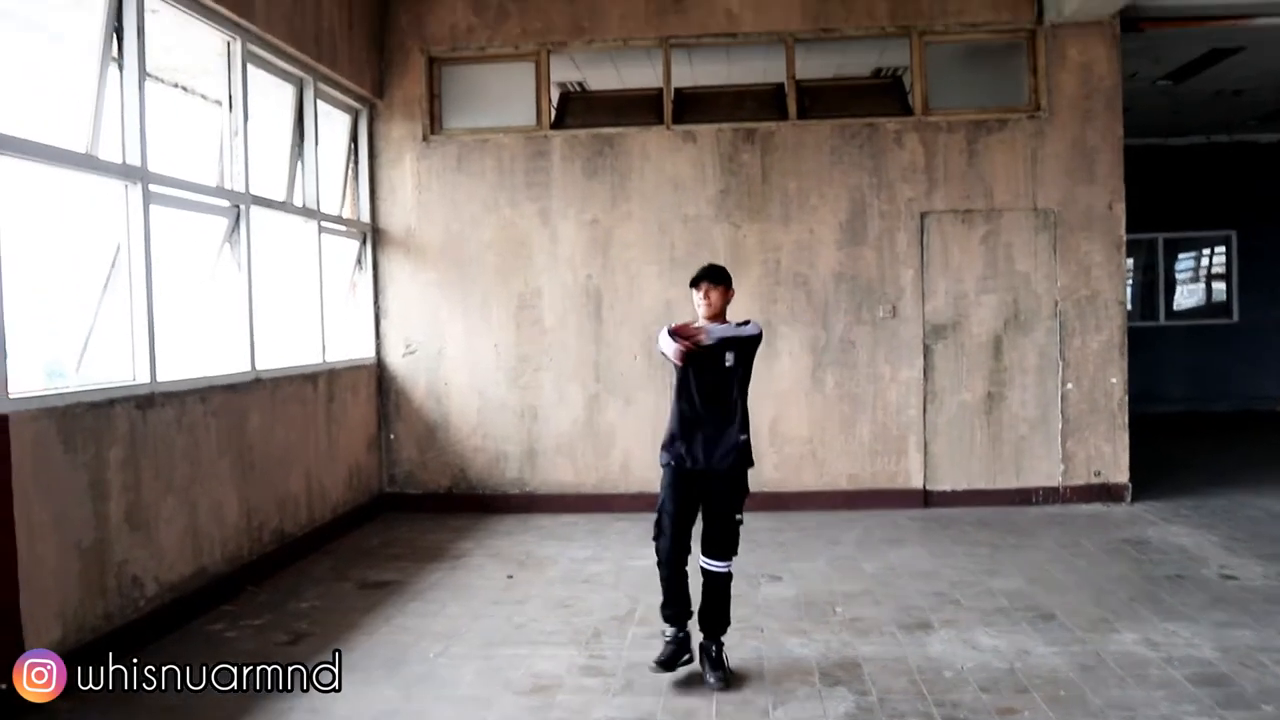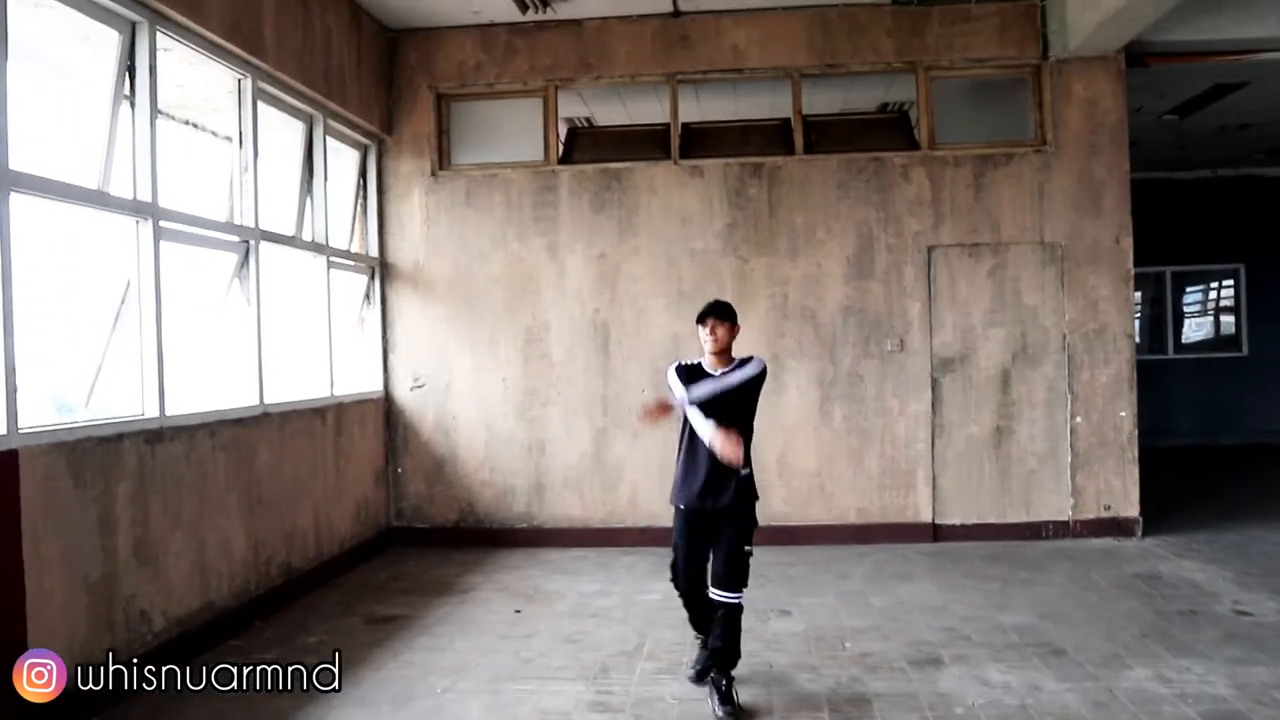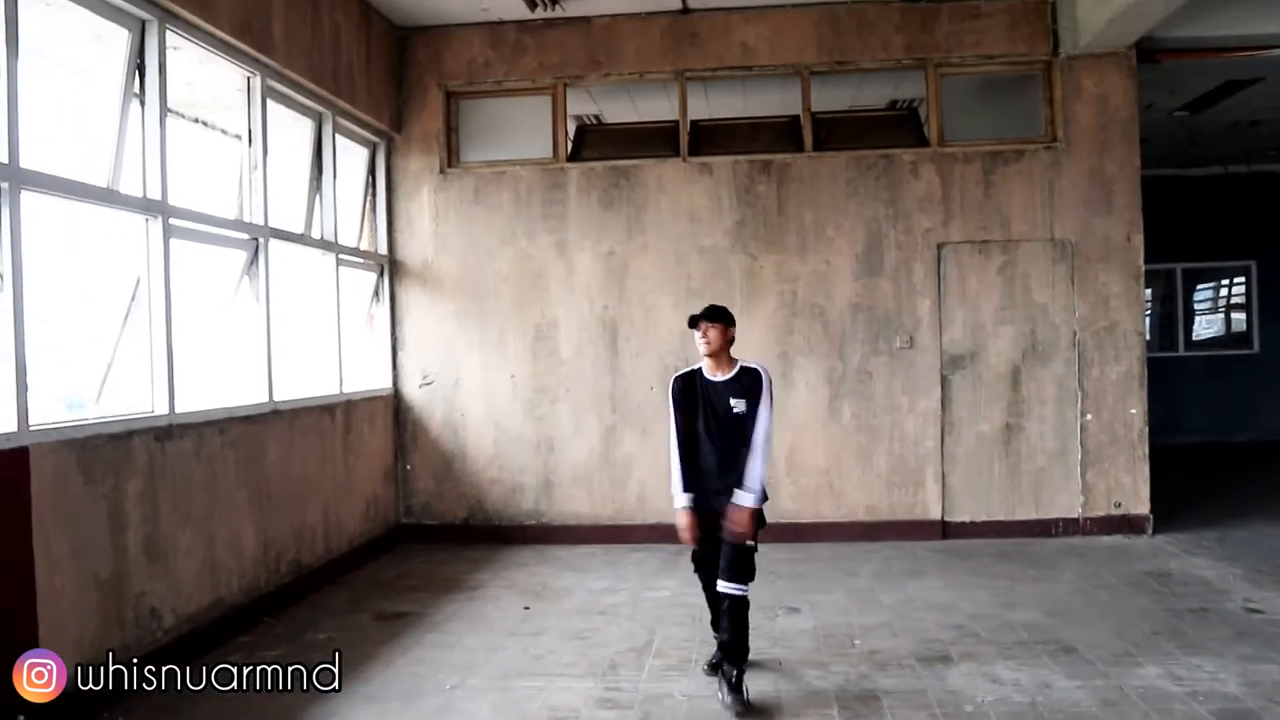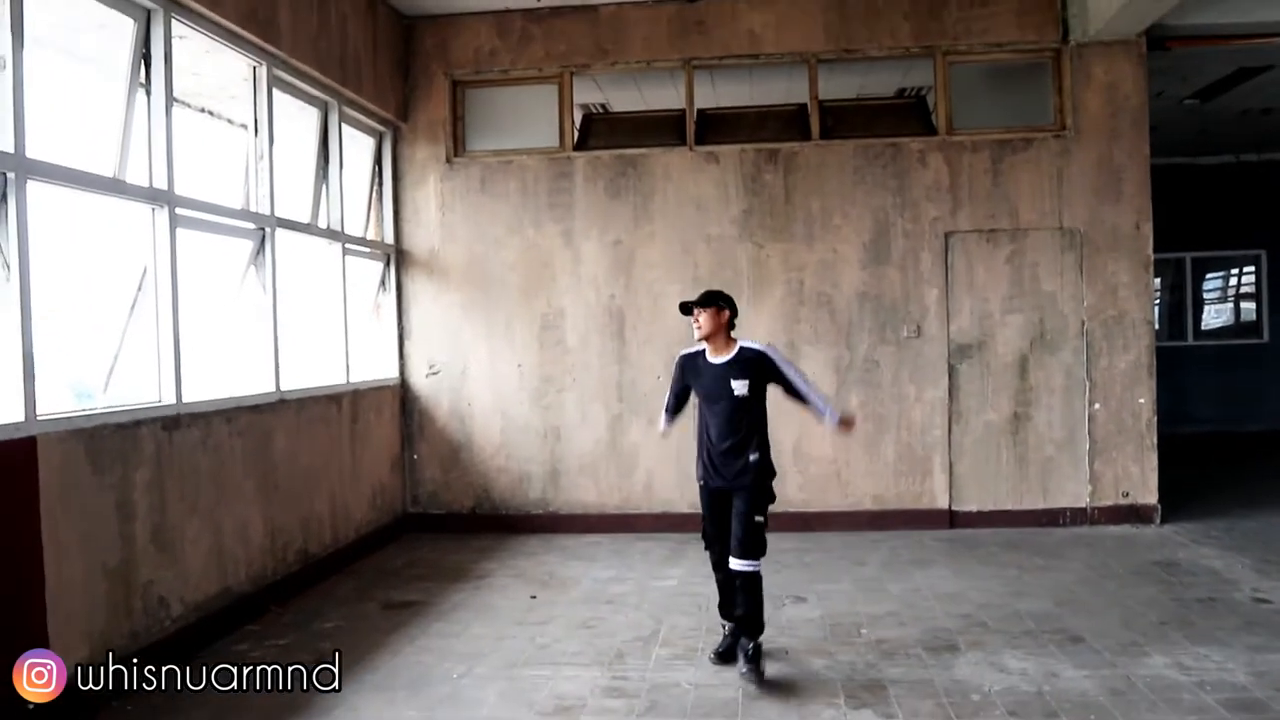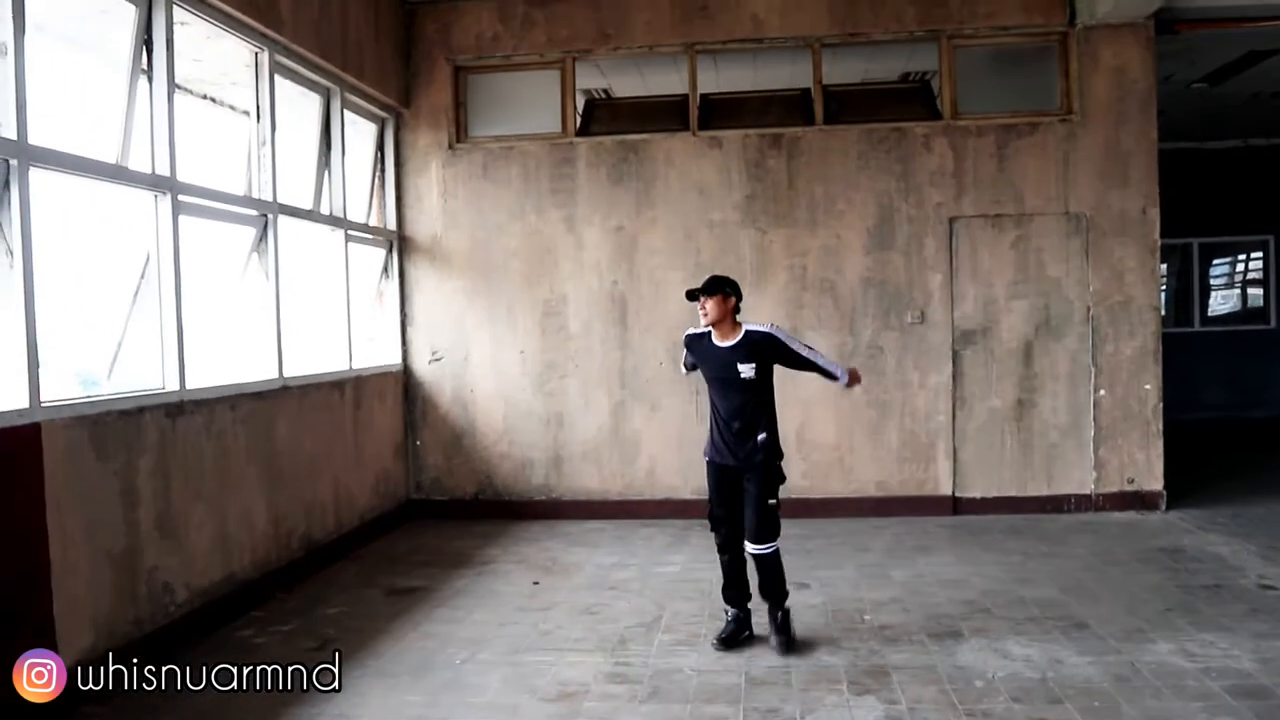
dt=0.2s
person 1, frame 1
left shoulder: (747, 334)
right shoulder: (683, 333)
left elbow: (723, 335)
right elbow: (670, 339)
left wrist: (701, 333)
right wrist: (674, 342)
left hip: (728, 461)
right hip: (681, 457)
left knee: (719, 557)
right knee: (670, 546)
left ankle: (712, 642)
right ankle: (675, 634)
person 1, frame 2
left shoulder: (752, 369)
right shoulder: (681, 371)
left elbow: (718, 387)
right elbow: (689, 402)
left wrist: (672, 404)
right wrist: (714, 432)
left hip: (734, 495)
right hip: (690, 494)
left knee: (727, 588)
right knee: (686, 580)
left ankle: (721, 675)
right ankle: (707, 642)
person 1, frame 3
left shoulder: (755, 377)
right shoulder: (684, 382)
left elbow: (760, 440)
right elbow: (680, 444)
left wrist: (747, 499)
right wrist: (683, 503)
left hip: (739, 498)
right hip: (700, 497)
left knee: (733, 582)
right knee: (709, 578)
left ankle: (732, 672)
right ankle: (725, 643)
person 1, frame 4
left shoulder: (757, 357)
right shoulder: (688, 364)
left elbow: (799, 387)
right elbow: (678, 396)
left wrist: (833, 415)
right wrist: (666, 420)
left hip: (749, 475)
right hip: (710, 476)
left knee: (744, 557)
right knee: (719, 557)
left ankle: (750, 643)
right ankle: (733, 629)
person 1, frame 5
left shoulder: (764, 339)
right shoulder: (695, 341)
left elbow: (807, 357)
left wrist: (843, 375)
right wrist: (687, 366)
left hip: (760, 455)
right hip: (719, 458)
left knee: (761, 536)
right knee: (727, 539)
left ankle: (778, 611)
right ankle: (737, 615)
